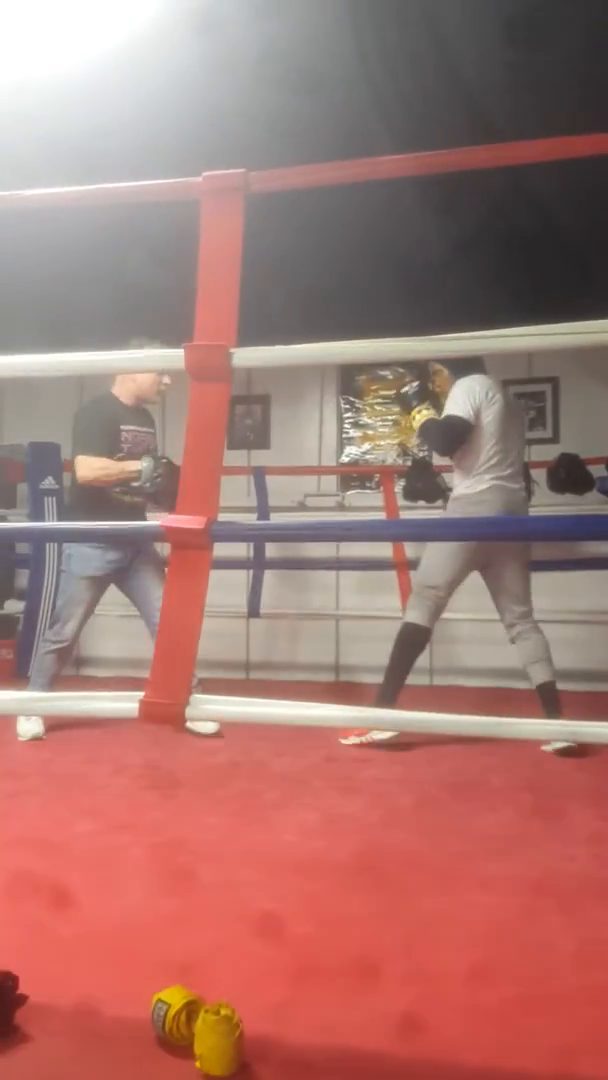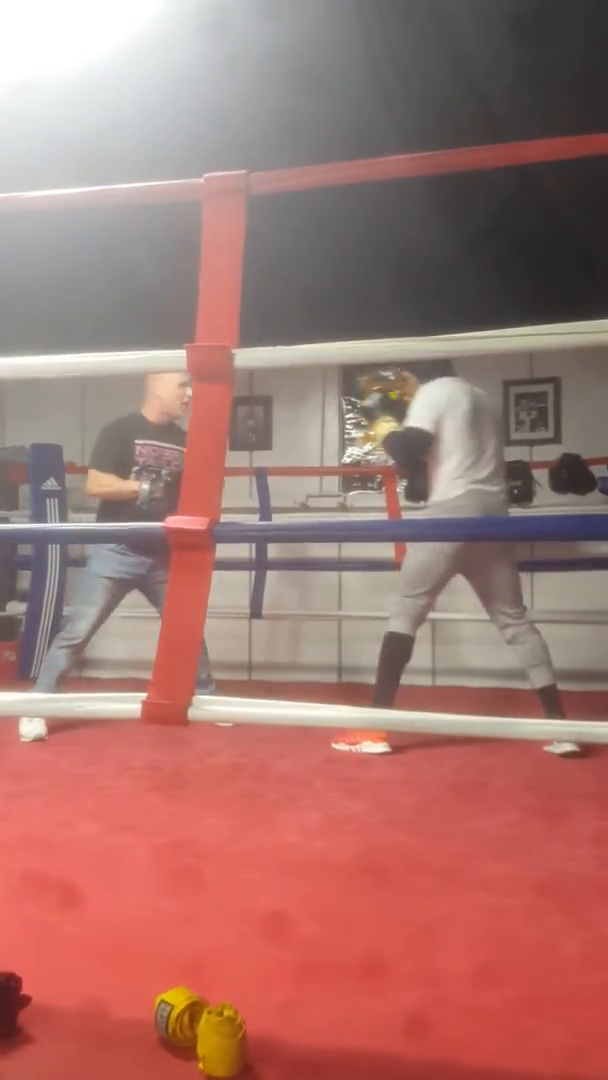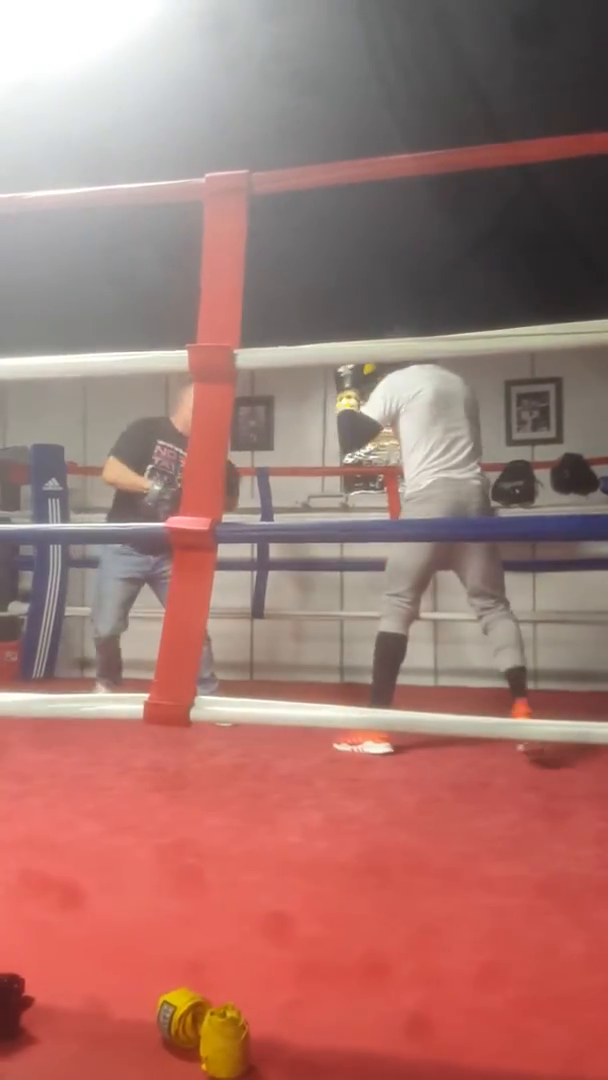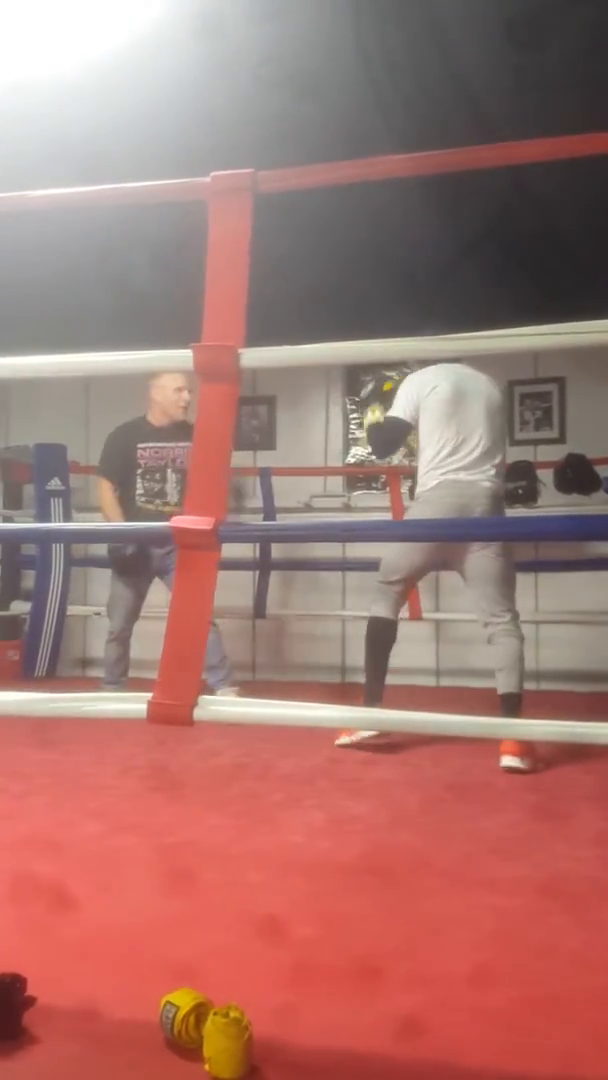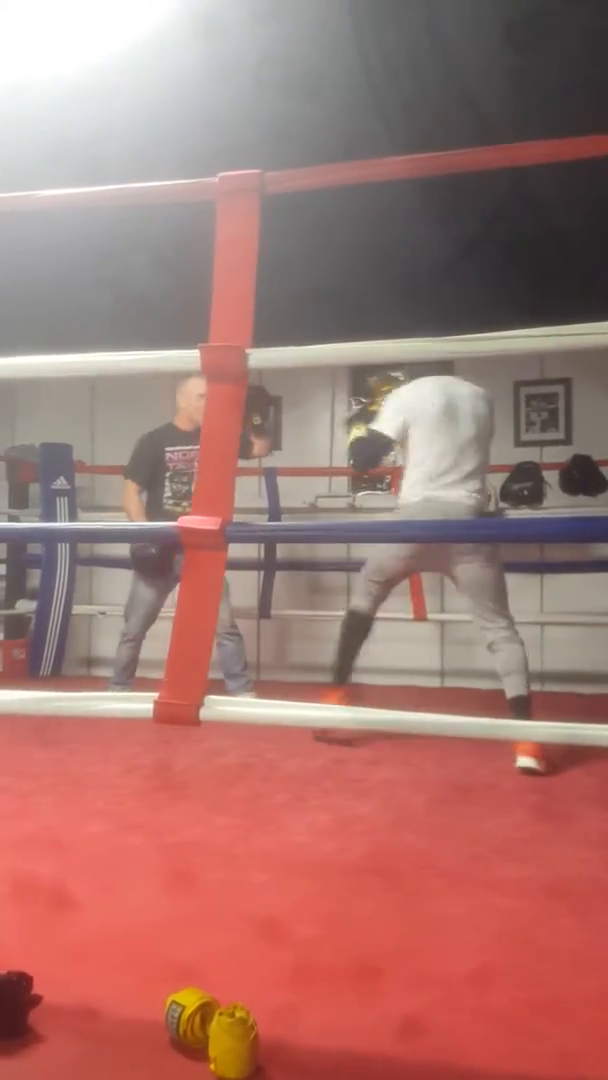
dt=0.3s
person 1, frame 1
left shoulder: (469, 387)
right shoulder: (507, 398)
left elbow: (445, 441)
left wrist: (418, 408)
left hip: (475, 508)
right hip: (512, 511)
left knee: (423, 604)
right knee: (520, 618)
left ankle: (381, 712)
right ankle: (554, 721)
person 1, frame 2
left shoulder: (433, 393)
right shoulder: (481, 399)
left elbow: (407, 456)
left wrist: (382, 420)
left hip: (452, 513)
right hip: (493, 515)
left knee: (407, 610)
right knee: (515, 619)
left ankle: (376, 728)
right ankle: (558, 724)
person 1, frame 3
left shoulder: (397, 382)
right shoulder: (459, 384)
left elbow: (350, 439)
left wrist: (348, 391)
left hip: (429, 502)
right hip: (473, 499)
left knee: (397, 607)
right knee: (493, 605)
left ankle: (375, 729)
right ankle: (522, 708)
person 1, frame 4
left shoulder: (420, 381)
right shoulder: (491, 387)
left elbow: (383, 443)
left wrist: (374, 410)
left hip: (437, 502)
right hip: (486, 504)
left knee: (387, 592)
right knee: (502, 619)
left ankle: (370, 711)
right ankle: (512, 740)
person 1, frame 5
left shoulder: (409, 395)
right shoulder: (479, 398)
left elbow: (366, 458)
left hip: (419, 515)
right hip: (469, 519)
left knee: (366, 589)
right knee: (498, 626)
left ankle: (336, 698)
right ankle: (526, 742)
person 2, frame 1
left shoulder: (146, 419)
right shoulder: (96, 413)
right elbow: (87, 471)
left wrist: (168, 487)
right wrist: (143, 467)
left hip: (135, 541)
right hip: (90, 542)
right knee: (64, 630)
person 2, frame 2
left shoulder: (182, 441)
right shoulder: (121, 431)
right elbow: (95, 484)
right wrist: (145, 488)
left hip: (161, 554)
right hip: (115, 551)
right knee: (78, 631)
person 2, frame 3
right shoulder: (144, 430)
left elbow: (228, 502)
right elbow: (111, 472)
left wrist: (228, 485)
right wrist: (153, 487)
left hip: (169, 554)
right hip: (125, 549)
right knee: (106, 628)
left ankle: (209, 698)
right ankle: (107, 681)
person 2, frame 4
left shoulder: (191, 435)
right shoulder: (124, 436)
right elbow: (105, 491)
left hip: (178, 545)
right hip: (134, 547)
right knee: (119, 626)
left ankle: (225, 689)
right ankle: (112, 691)
person 2, frame 5
right shoulder: (155, 441)
left elbow: (261, 449)
right elbow: (131, 492)
right hip: (159, 549)
left knee: (224, 625)
right knee: (134, 627)
left ankle: (243, 693)
right ankle: (118, 691)
